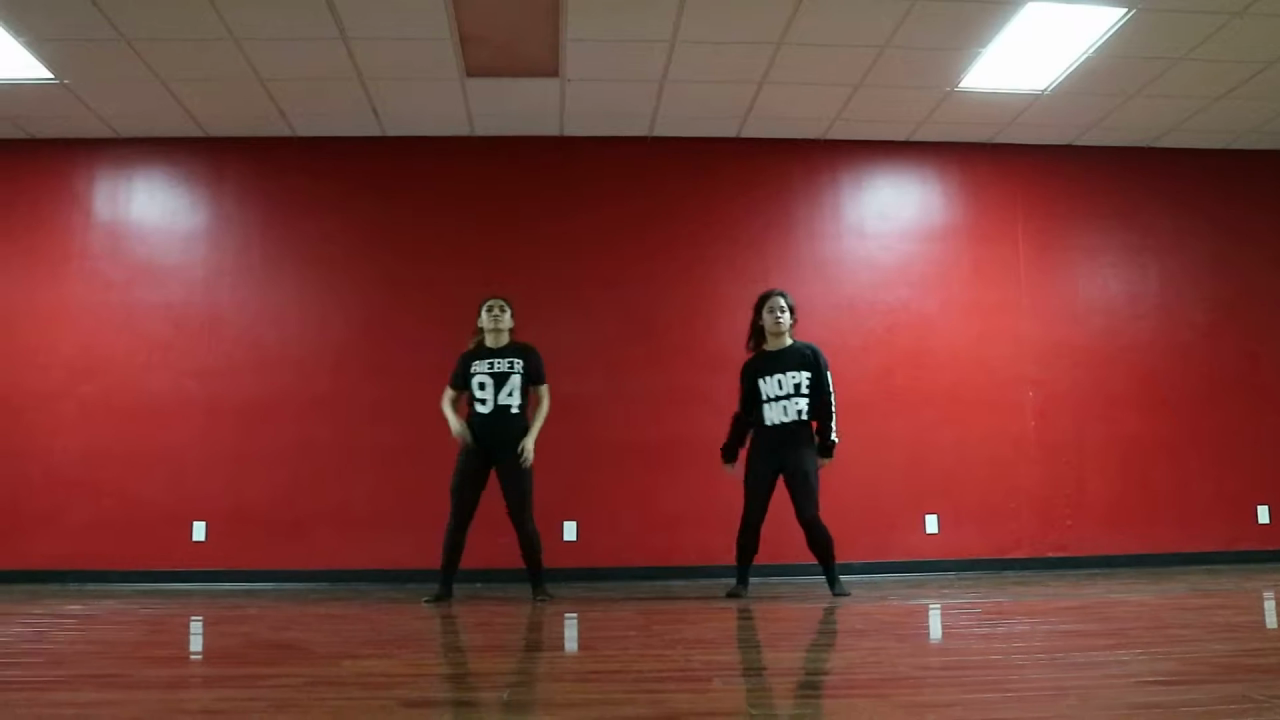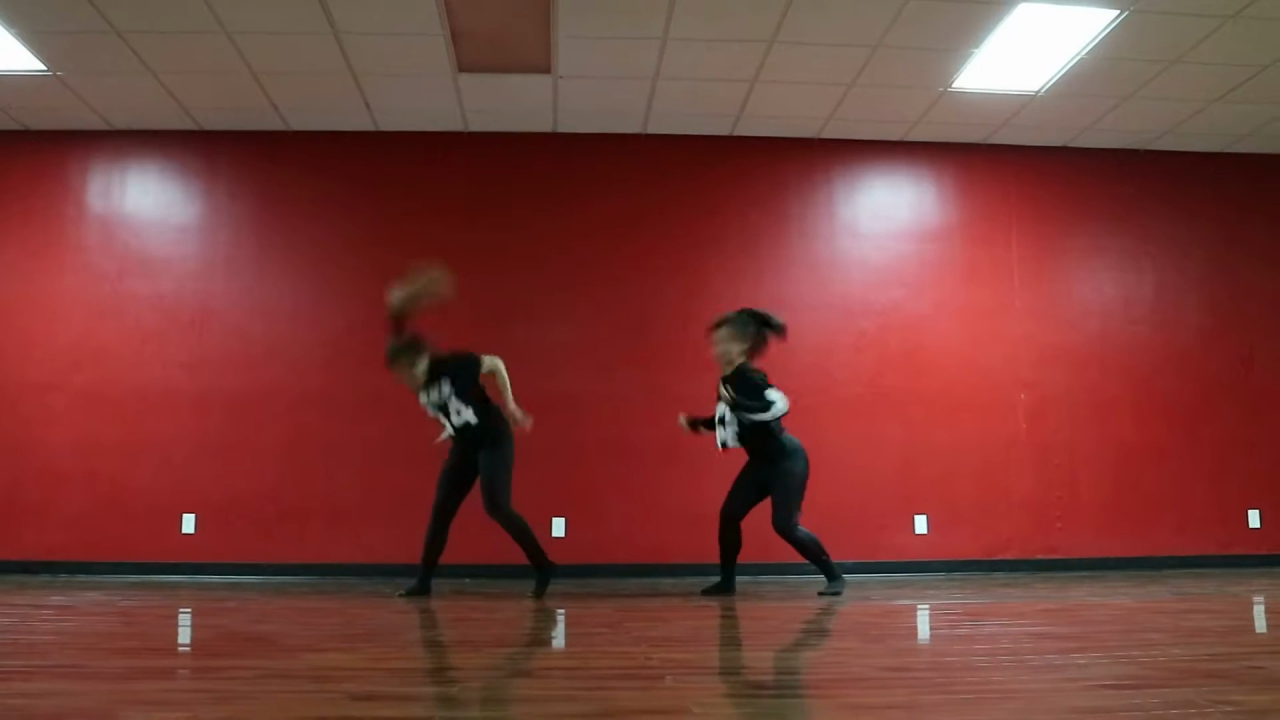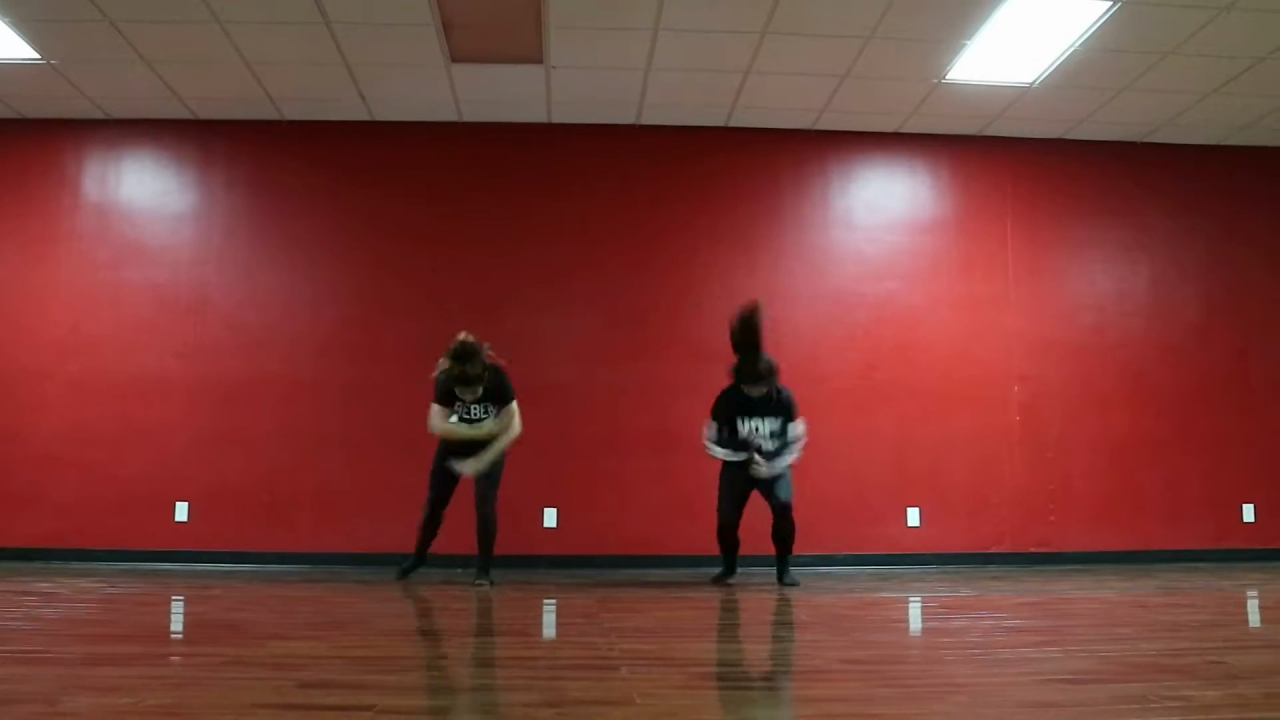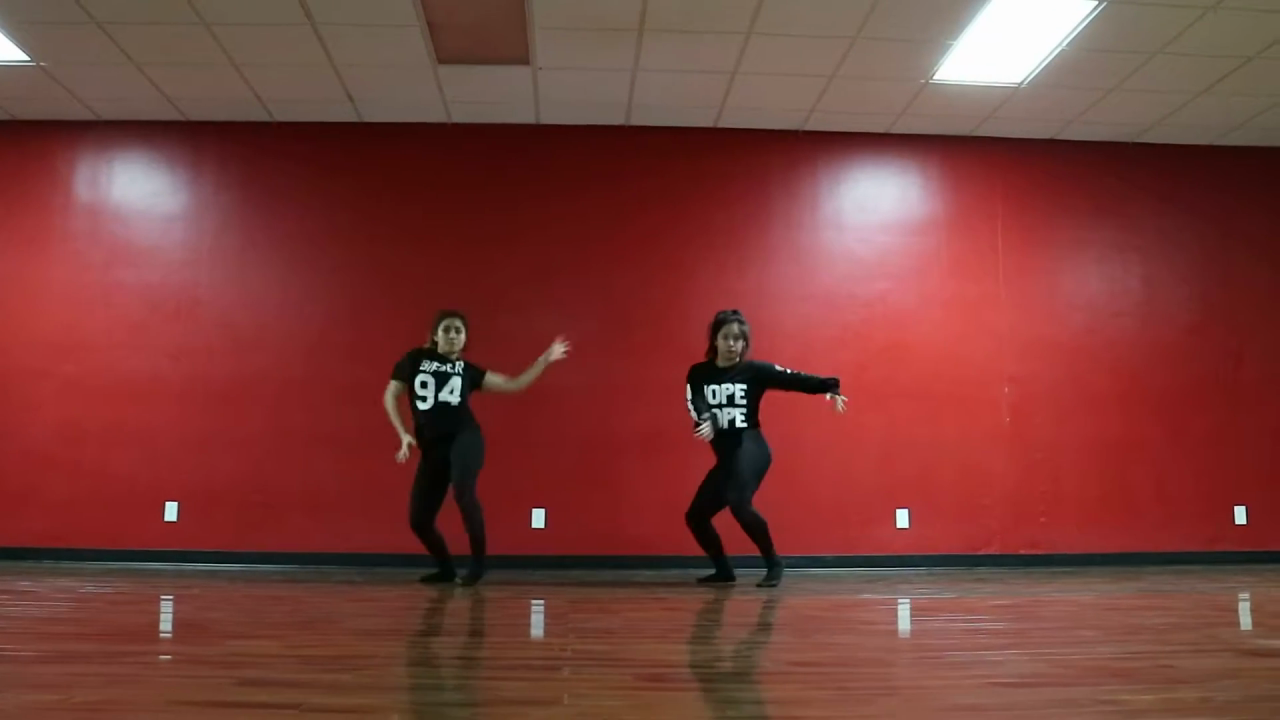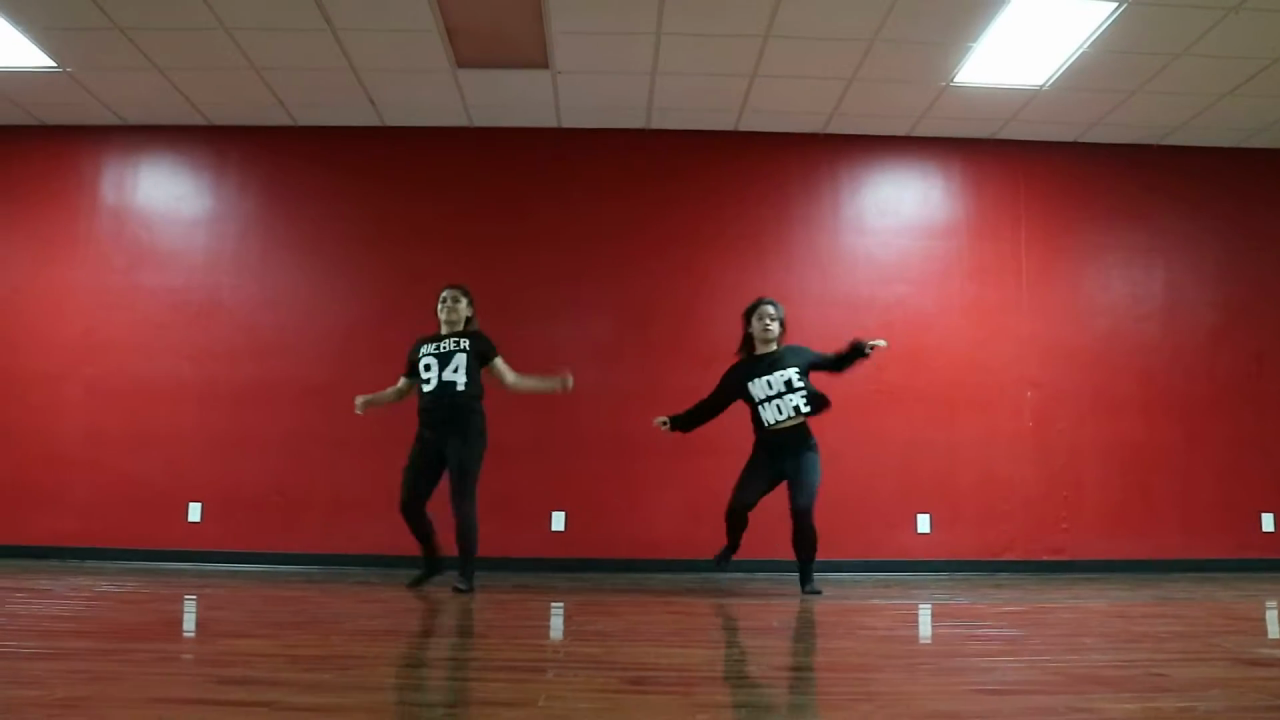
dt=1s
person 1, frame 1
left shoulder: (528, 355)
right shoulder: (470, 359)
left elbow: (544, 401)
right elbow: (448, 399)
left wrist: (531, 437)
right wrist: (453, 421)
left hip: (514, 447)
right hip: (475, 445)
left knee: (522, 517)
right knee: (460, 516)
left ankle: (538, 584)
right ankle: (444, 586)
person 1, frame 2
left shoulder: (451, 365)
right shoulder: (421, 384)
left elbow: (496, 365)
left wrist: (510, 409)
left hip: (493, 442)
right hip: (463, 446)
left knee: (496, 508)
right knee: (440, 512)
left ankle: (544, 568)
right ankle: (424, 581)
person 1, frame 3
left shoulder: (497, 378)
right shoulder: (445, 382)
left elbow: (515, 426)
right elbow: (436, 426)
left wrist: (482, 460)
right wrist: (484, 429)
left hip: (490, 445)
right hip: (454, 443)
left knee: (485, 500)
right knee: (435, 503)
left ankle: (483, 570)
right ankle: (419, 556)
person 1, frame 4
left shoulder: (468, 368)
right shoulder: (415, 358)
left elbow: (513, 385)
right elbow: (390, 397)
left wrist: (546, 359)
right wrist: (404, 434)
left hip: (465, 439)
right hip: (432, 449)
left knee: (463, 492)
right knee: (419, 520)
left ankle: (478, 562)
right ankle: (446, 566)
person 1, frame 5
left shoulder: (477, 341)
right shoulder: (421, 347)
left elbow: (510, 381)
right elbow: (402, 390)
left wrist: (551, 384)
right wrist: (370, 400)
left hip: (465, 431)
right hip: (429, 433)
left knee: (461, 501)
right knee: (409, 504)
left ankle: (466, 574)
right ankle: (432, 561)
person 2, frame 1
left shoulder: (810, 355)
right shoulder: (753, 365)
left elbow: (827, 402)
right elbow: (745, 413)
left wrist: (826, 447)
right wrist: (729, 452)
left hip: (801, 445)
right hip: (764, 446)
left knee: (808, 515)
right knee: (753, 512)
left ankle: (833, 579)
right ankle: (741, 578)
person 2, frame 2
left shoulder: (747, 377)
right shoulder: (728, 381)
left elbow: (776, 406)
left wrist: (737, 408)
right wrist: (696, 423)
left hip: (785, 459)
right hip: (761, 462)
left knee: (785, 526)
right knee: (728, 516)
left ankle: (835, 577)
right ankle: (726, 582)
person 2, frame 3
left shoulder: (783, 398)
right shoulder: (727, 399)
left elbow: (795, 441)
right elbow: (713, 443)
left wrist: (773, 463)
right wrist: (746, 454)
left hip: (774, 464)
right hip: (737, 465)
left knee: (783, 505)
right knee: (726, 518)
left ankle: (783, 568)
right ankle: (729, 566)
person 2, frame 4
left shoulder: (755, 370)
right shoulder: (698, 373)
left elbow: (793, 380)
right elbow: (695, 407)
left wrist: (829, 386)
right wrist: (704, 420)
left hip: (750, 448)
right hip: (725, 456)
left knee: (738, 504)
right knee: (696, 517)
left ankle: (774, 565)
right ankle: (724, 569)
person 2, frame 5
left shoulder: (798, 355)
right shoulder: (741, 371)
left elbow: (832, 364)
right elbow: (713, 405)
left wrist: (861, 349)
right wrist: (676, 422)
left hip: (802, 446)
right hip: (767, 449)
left knee: (802, 510)
right knee: (736, 508)
left ankle: (806, 578)
right ankle: (731, 547)
